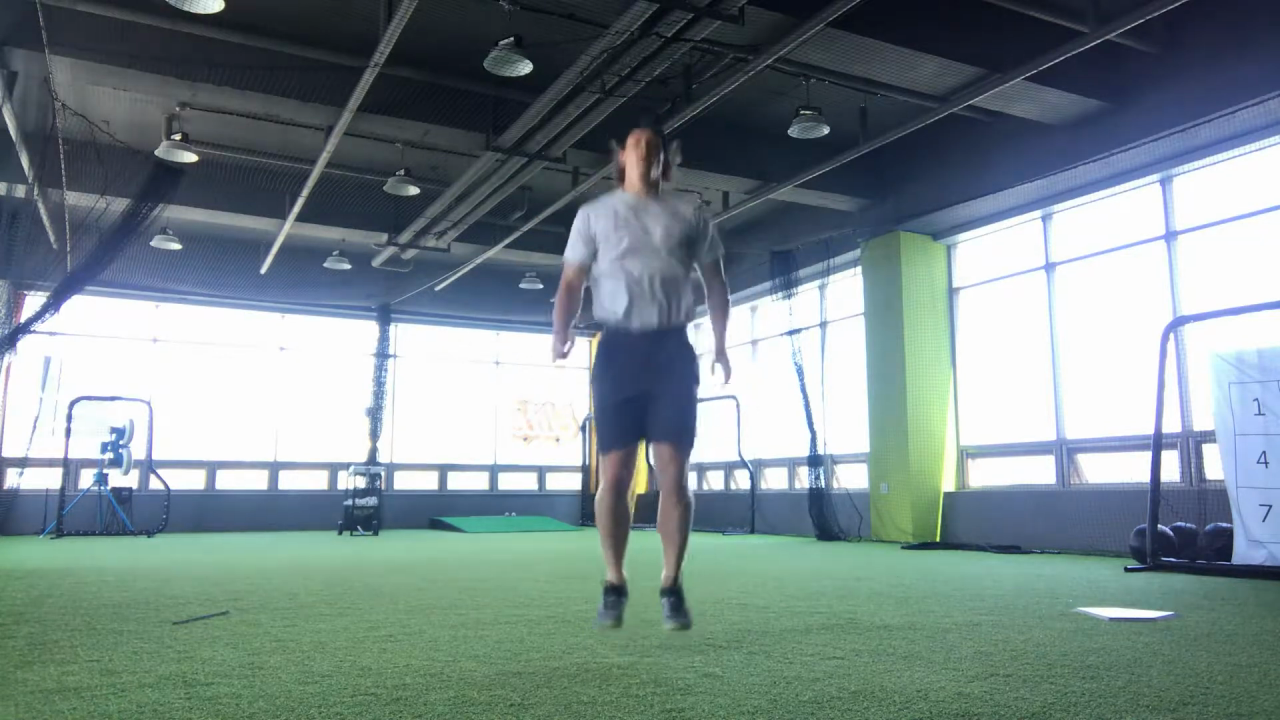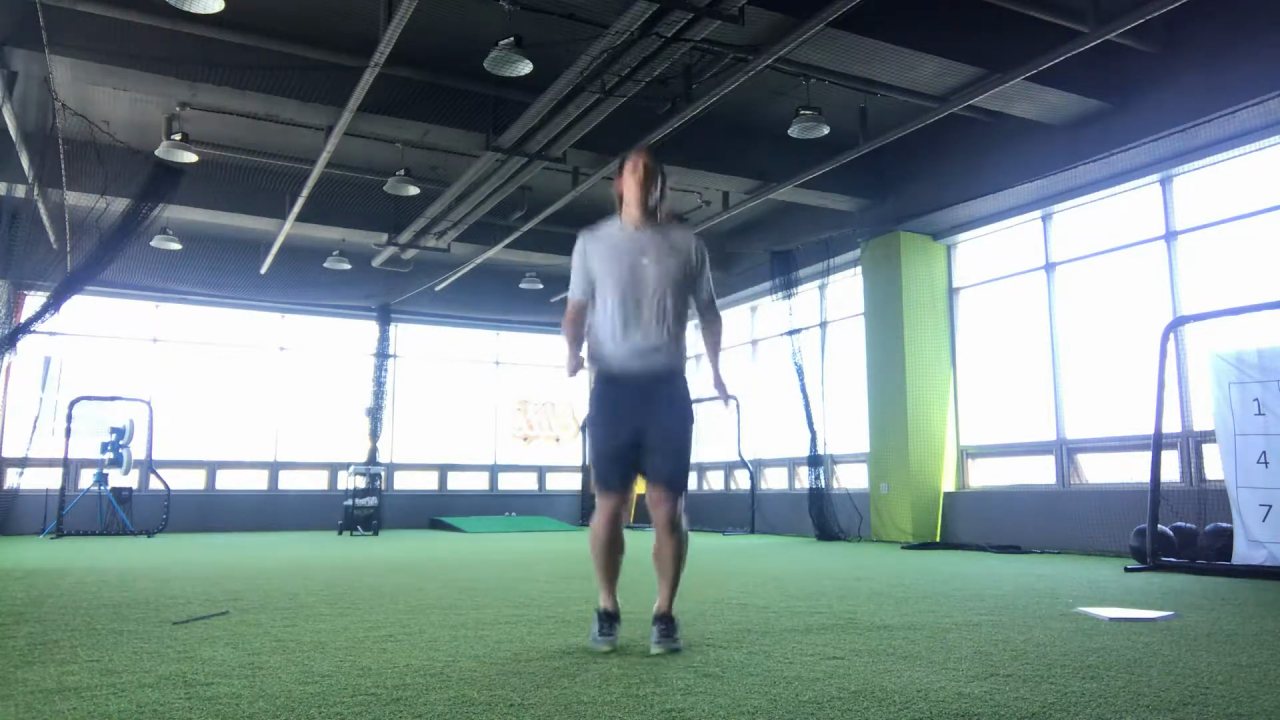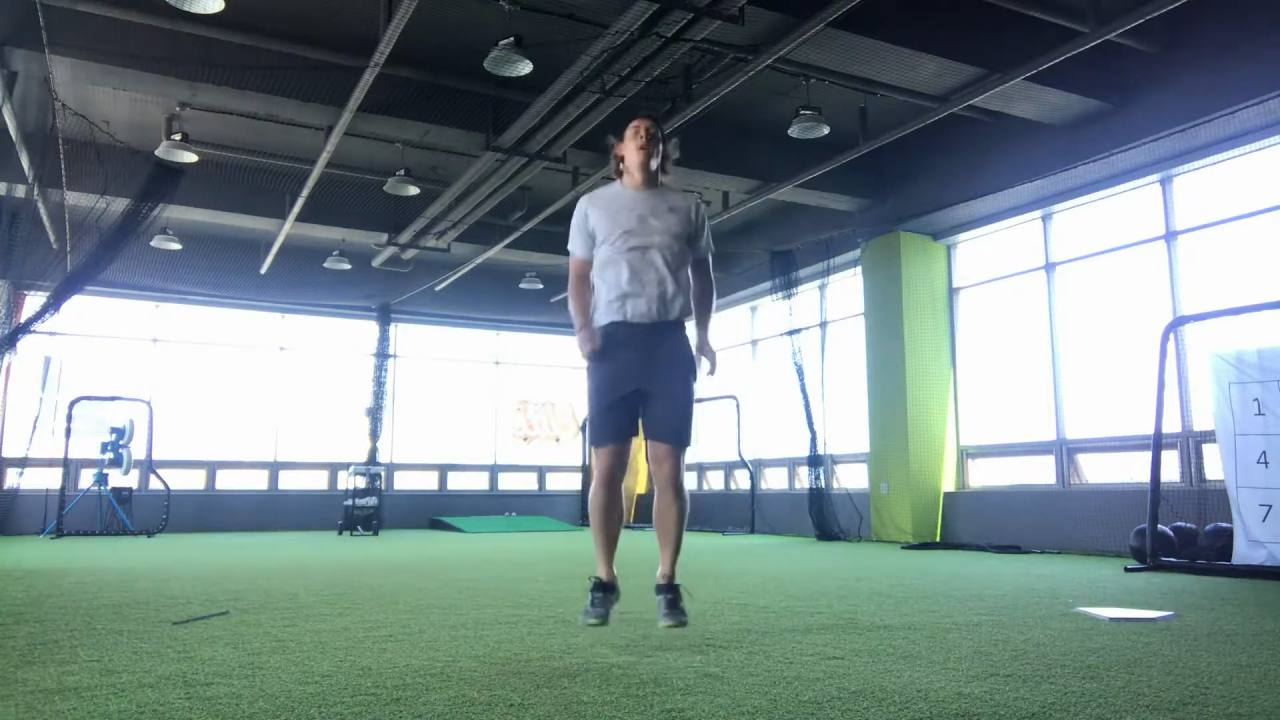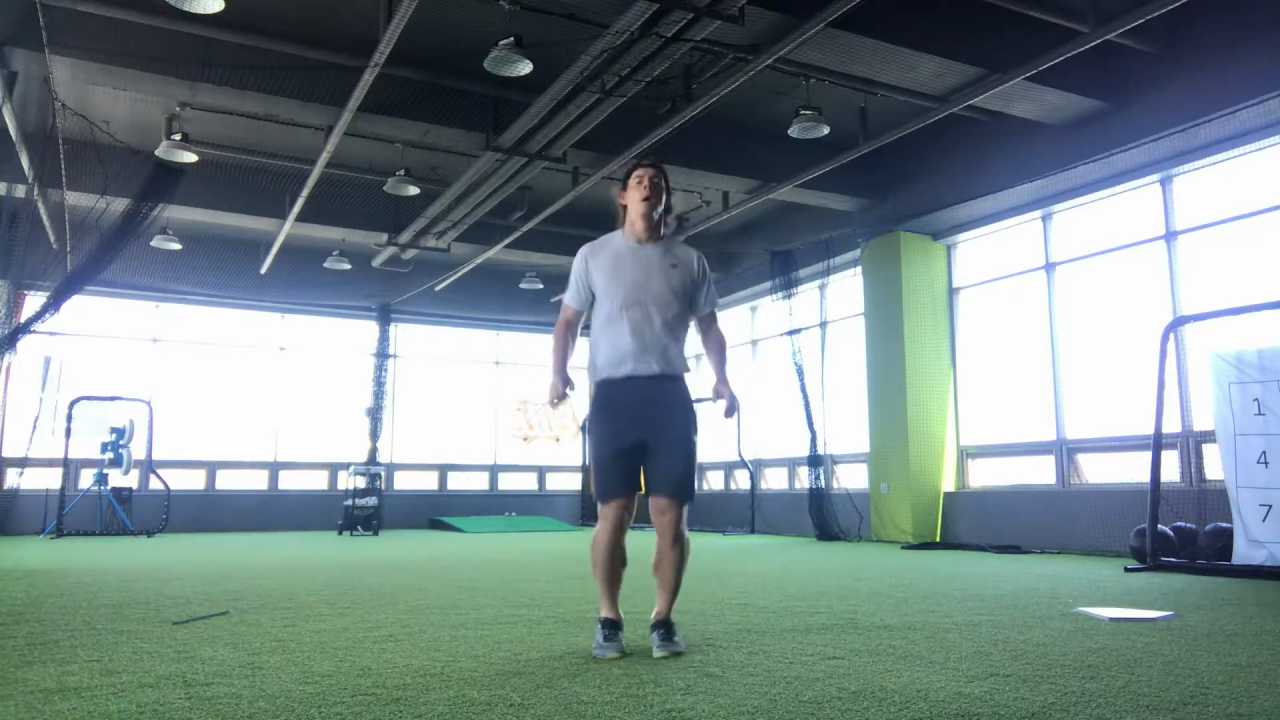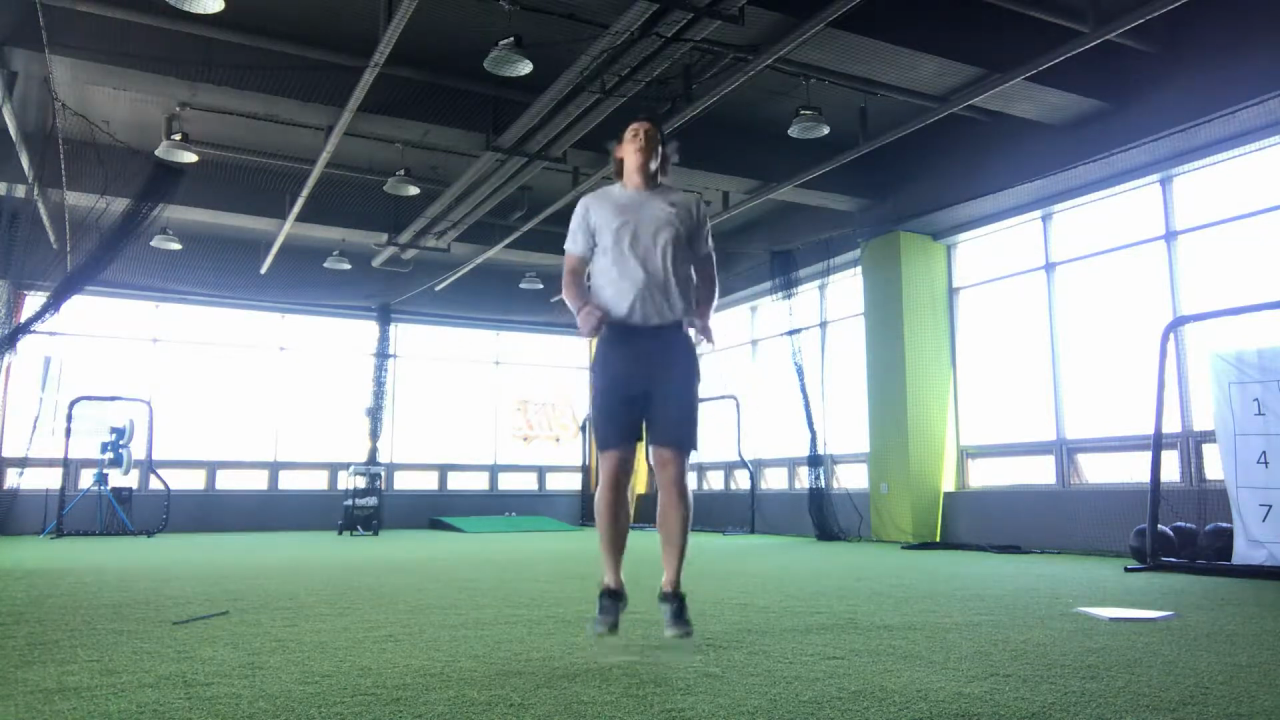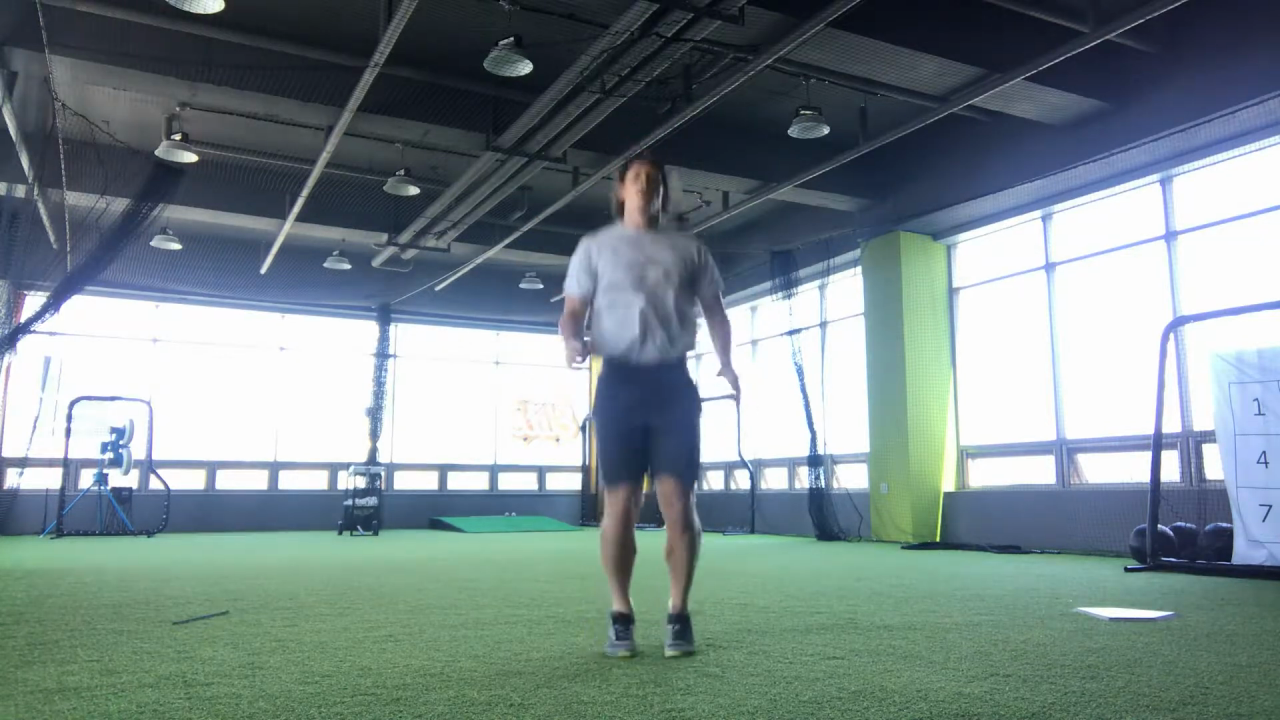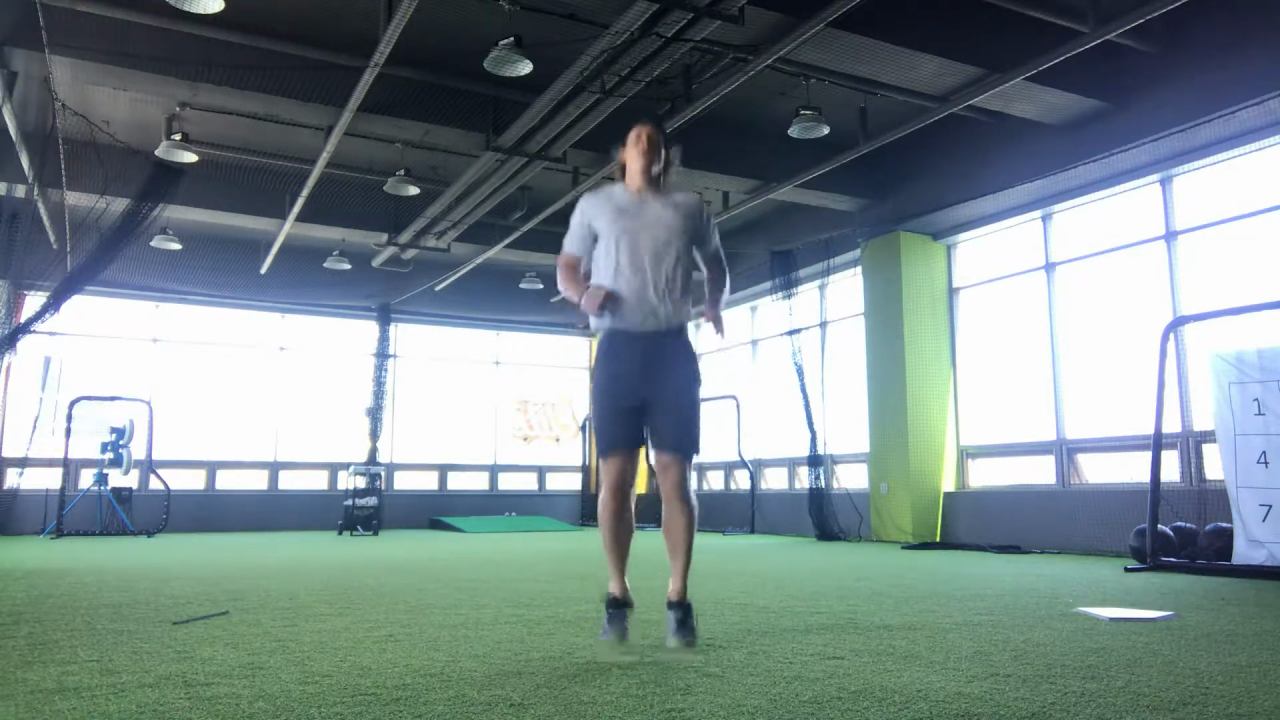
dt=0.2s
person 1, frame 1
left shoulder: (689, 214)
right shoulder: (594, 213)
left elbow: (714, 280)
right elbow: (571, 282)
left wrist: (719, 340)
right wrist: (561, 329)
left hip: (672, 349)
right hip: (619, 348)
left knee: (672, 471)
right knee: (615, 472)
left ankle: (671, 586)
right ankle: (614, 583)
person 1, frame 2
left shoulder: (686, 244)
right shoulder: (592, 242)
left elbow: (707, 311)
right elbow: (576, 313)
left wrist: (716, 369)
right wrist: (573, 349)
left hip: (667, 388)
right hip: (613, 386)
left knee: (666, 509)
right knee: (610, 508)
left ankle: (664, 615)
right ankle: (607, 610)
person 1, frame 3
left shoulder: (688, 208)
right shoulder: (592, 205)
left elbow: (702, 275)
right elbow: (579, 277)
left wrist: (703, 335)
right wrist: (583, 326)
left hip: (669, 342)
right hip: (615, 343)
left knee: (668, 468)
right knee: (607, 466)
left ankle: (667, 584)
right ankle: (604, 580)
person 1, frame 4
left shoulder: (689, 260)
right shoulder: (593, 255)
left elbow: (708, 324)
right elbow: (568, 321)
left wrist: (721, 377)
right wrist: (558, 372)
left hip: (669, 397)
right hip: (614, 395)
left knee: (670, 518)
right knee: (613, 517)
left ankle: (662, 620)
right ankle: (609, 618)
person 1, frame 5
left shoulder: (688, 207)
right shoulder: (593, 205)
left elbow: (706, 271)
right elbow: (572, 272)
left wrist: (702, 315)
right wrist: (582, 308)
left hip: (672, 345)
right hip: (618, 345)
left knee: (672, 470)
right knee: (614, 470)
left ankle: (672, 591)
right ankle: (611, 587)
person 1, frame 6
left shoulder: (688, 249)
right shoulder: (595, 246)
left elbow: (713, 308)
right elbow: (573, 312)
left wrist: (726, 362)
right wrist: (573, 341)
left hip: (673, 381)
right hip: (620, 381)
left knee: (678, 503)
right knee: (621, 505)
left ankle: (678, 614)
right ankle: (621, 613)
person 1, frame 7
left shoulder: (689, 207)
right shoulder: (594, 205)
left elbow: (714, 260)
right elbow: (566, 268)
left wrist: (715, 304)
right wrist: (583, 293)
left hip: (672, 350)
right hip: (617, 351)
left knee: (675, 477)
right knee: (616, 478)
left ankle: (679, 599)
right ankle: (617, 594)
